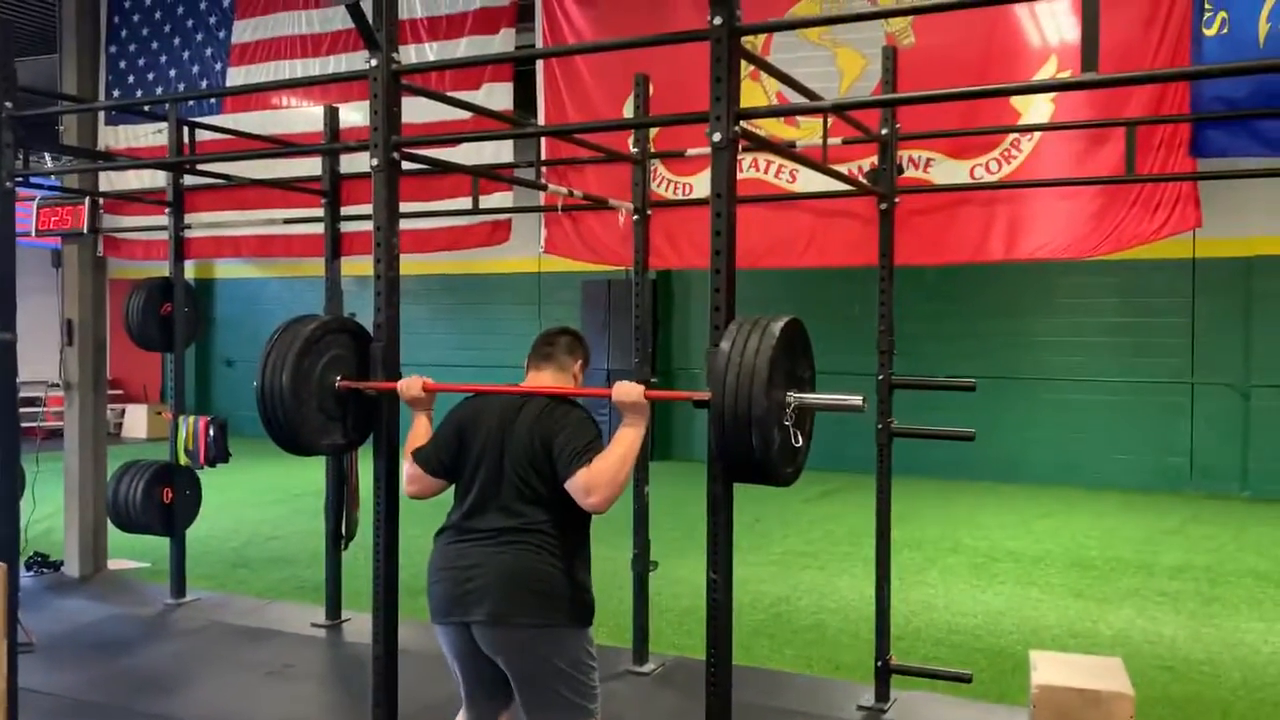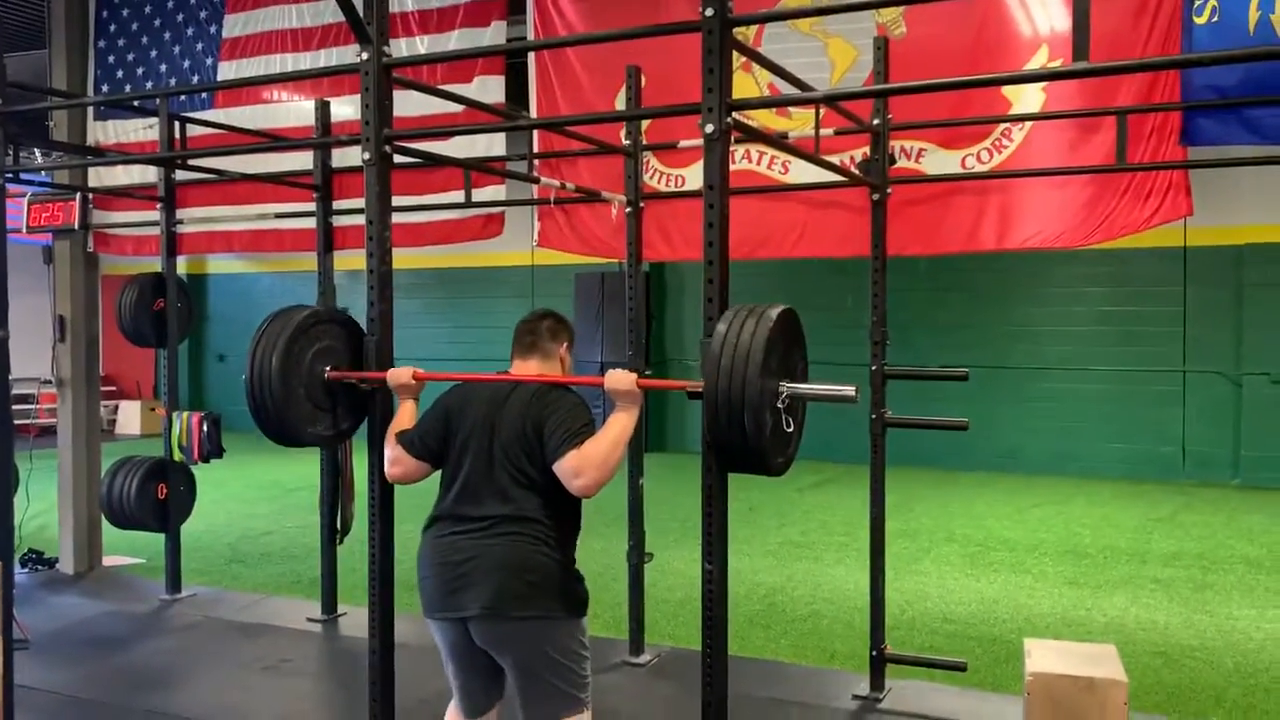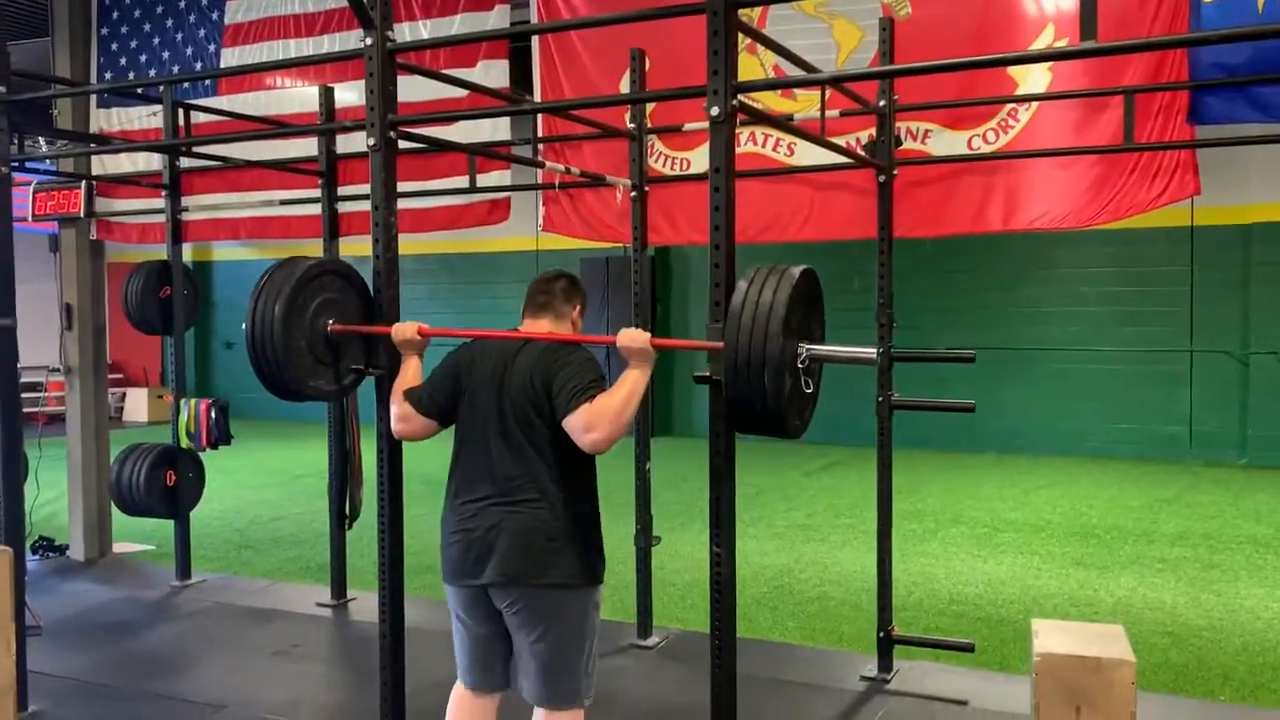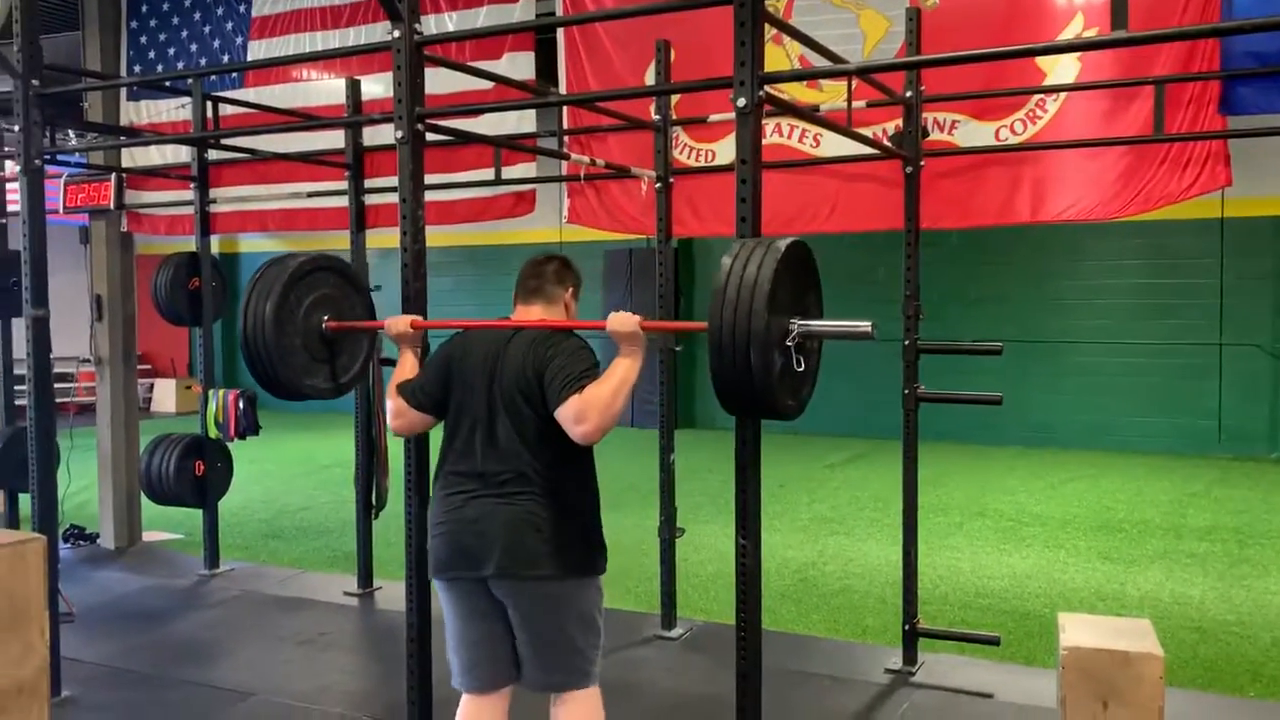
dt=0.5s
person 1, frame 1
left shoulder: (471, 411)
right shoulder: (567, 419)
left elbow: (416, 482)
right elbow: (595, 493)
left wrist: (421, 411)
right wrist: (633, 422)
left hip: (453, 585)
right hip: (529, 593)
person 1, frame 2
left shoulder: (459, 398)
right shoulder: (558, 403)
left elbow: (397, 466)
right elbow: (583, 476)
left wrist: (407, 398)
right wrist: (625, 408)
left hip: (445, 574)
right hip: (524, 582)
person 1, frame 3
left shoulder: (469, 357)
right shoulder: (568, 360)
left elbow: (405, 422)
right elbow: (595, 432)
left wrist: (411, 354)
right wrist: (638, 367)
left hip: (469, 544)
right hip: (545, 552)
left knee: (476, 684)
person 1, frame 4
left shoulder: (460, 347)
right shoulder: (561, 349)
left elbow: (400, 418)
right elbow: (585, 422)
left wrist: (408, 349)
right wrist: (629, 353)
left hip: (460, 538)
right hip: (543, 545)
